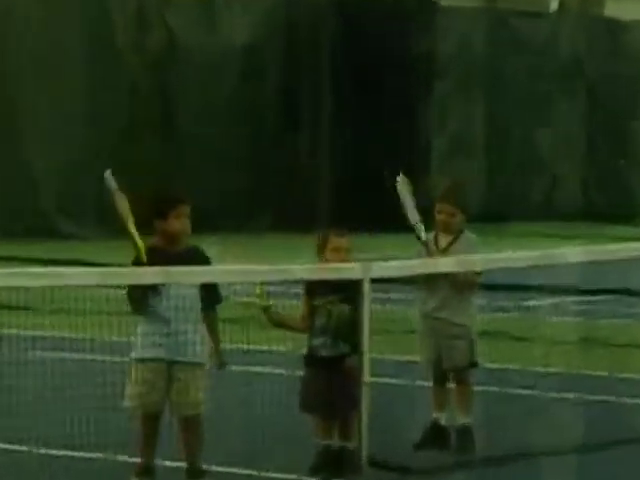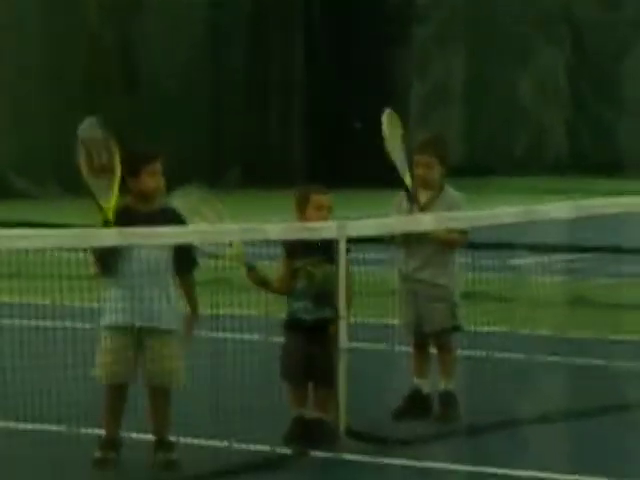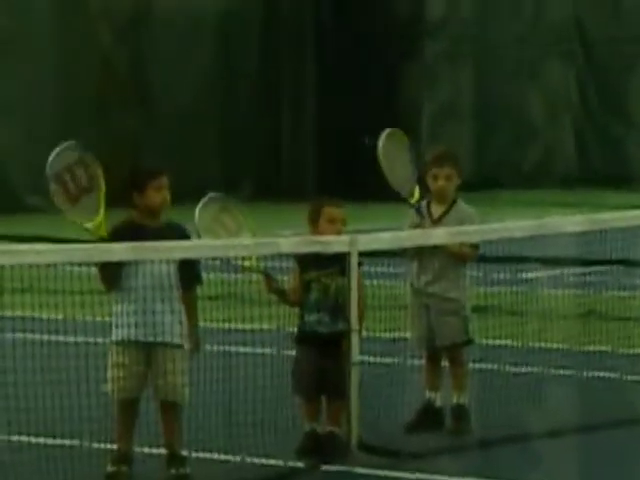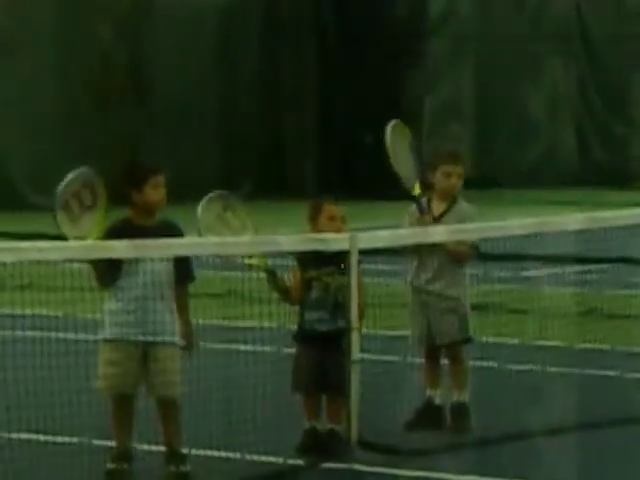
dt=0.5s
person 1, frame 1
left shoulder: (198, 258)
right shoulder: (147, 258)
left elbow: (209, 305)
right elbow: (137, 306)
left wrist: (216, 345)
right wrist: (141, 285)
left hip: (190, 347)
right hip: (152, 346)
left knee: (190, 411)
right knee: (149, 409)
person 1, frame 2
left shoulder: (172, 219)
right shoulder: (116, 218)
left elbow: (184, 269)
right elbow: (103, 267)
left wrist: (193, 307)
right wrist: (108, 245)
left hip: (161, 314)
right hip: (120, 312)
left knee: (161, 380)
right knee: (115, 380)
person 1, frame 3
left shoulder: (178, 234)
right shoulder: (121, 233)
left elbow: (188, 285)
right elbow: (109, 283)
left wrist: (193, 325)
right wrist: (108, 262)
left hip: (169, 328)
right hip: (129, 327)
left knee: (171, 395)
right knee: (126, 395)
person 1, frame 4
left shoulder: (172, 232)
right shoulder: (117, 233)
left elbow: (180, 283)
right elbow: (105, 282)
left wrist: (186, 322)
right wrist: (100, 264)
left hip: (163, 327)
right hip: (122, 327)
left knee: (168, 393)
right knee: (121, 392)
person 2, frame 1
left shoulder: (470, 242)
right shoulder: (427, 241)
left elbow: (474, 280)
right elbow: (419, 277)
left hip: (457, 319)
right hip: (431, 316)
left knee: (461, 375)
right knee: (437, 374)
left ankle: (464, 427)
right ankle: (438, 425)
person 2, frame 2
left shoulder: (452, 199)
right shoulder: (405, 198)
left elbow: (460, 238)
right elbow: (399, 239)
left wrist: (431, 231)
left hip: (439, 280)
right hip: (410, 278)
left knee: (442, 339)
right knee: (418, 338)
person 2, frame 3
left shoulder: (465, 213)
right shoulder: (418, 212)
left elbow: (471, 253)
right elbow: (411, 252)
left wrist: (441, 240)
left hip: (450, 294)
right hip: (422, 291)
left knee: (454, 352)
right knee: (430, 352)
person 2, frame 4
left shoulder: (465, 212)
right shoulder: (417, 210)
left elbow: (467, 252)
right elbow: (410, 248)
right wrist: (419, 231)
left hip: (450, 292)
right hip: (422, 289)
left knee: (454, 350)
right knee: (430, 350)
person 3, frame 1
left shoulder: (354, 286)
right shoulder: (313, 286)
left elbow: (362, 324)
right elbow: (305, 324)
left wrist: (357, 353)
right wrist: (275, 317)
left hip: (344, 361)
right hip: (317, 360)
left knee: (346, 411)
right knee: (318, 409)
left ankle: (346, 450)
right ankle: (327, 449)
person 3, frame 2
left shoulder: (335, 247)
right shoulder: (292, 247)
right elbow: (284, 286)
left wrist: (339, 319)
right wrist: (262, 280)
left hip: (325, 326)
right hip: (297, 325)
left knee: (324, 379)
right knee: (295, 376)
left ankle: (321, 420)
right ankle: (300, 419)
person 3, frame 3
left shoulder: (348, 260)
right shoulder: (304, 260)
left elbow: (358, 301)
right elbow: (295, 298)
left wrist: (354, 331)
right wrist: (278, 290)
left hip: (338, 339)
right hip: (309, 338)
left knee: (337, 392)
right knee: (308, 390)
left ankle: (333, 434)
right ankle: (312, 433)
person 3, frame 4
left shoulder: (348, 258)
right shoulder: (304, 258)
left elbow: (357, 299)
right elbow: (296, 297)
left wrist: (354, 329)
right wrist: (281, 287)
left hip: (338, 337)
right hip: (309, 335)
left knee: (336, 389)
right knee: (309, 388)
left ankle: (334, 431)
right ankle: (312, 430)
